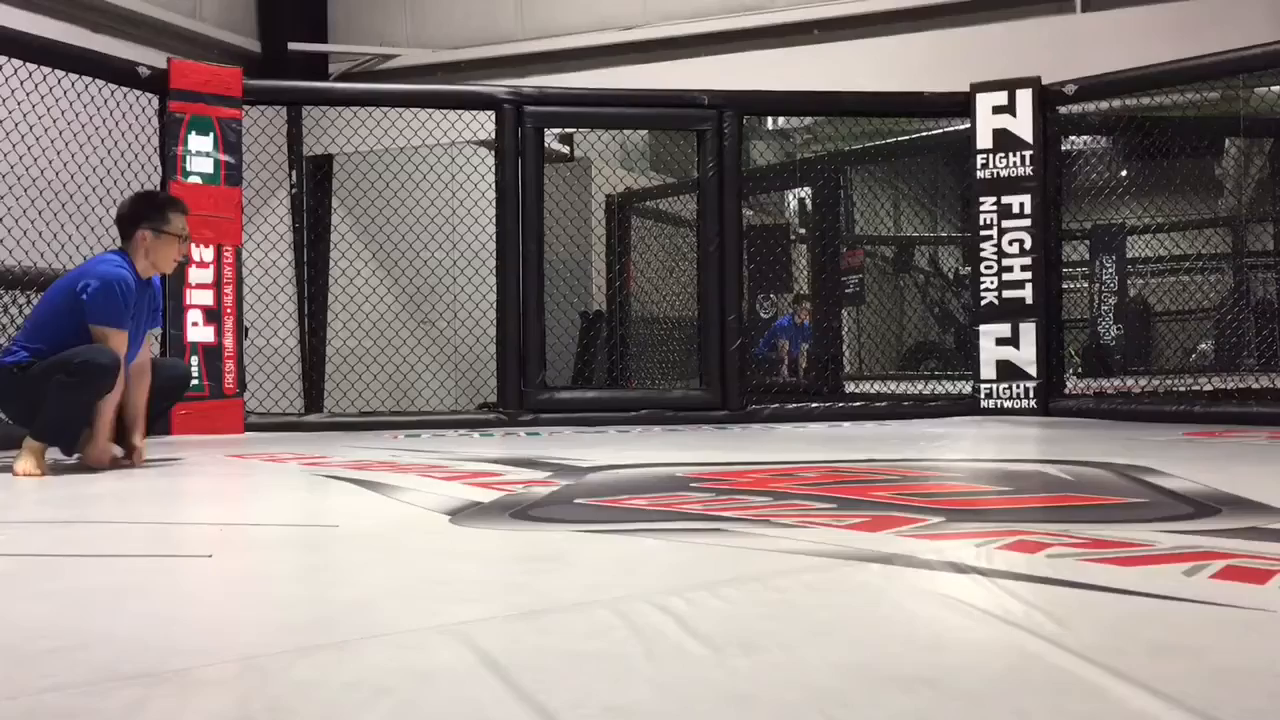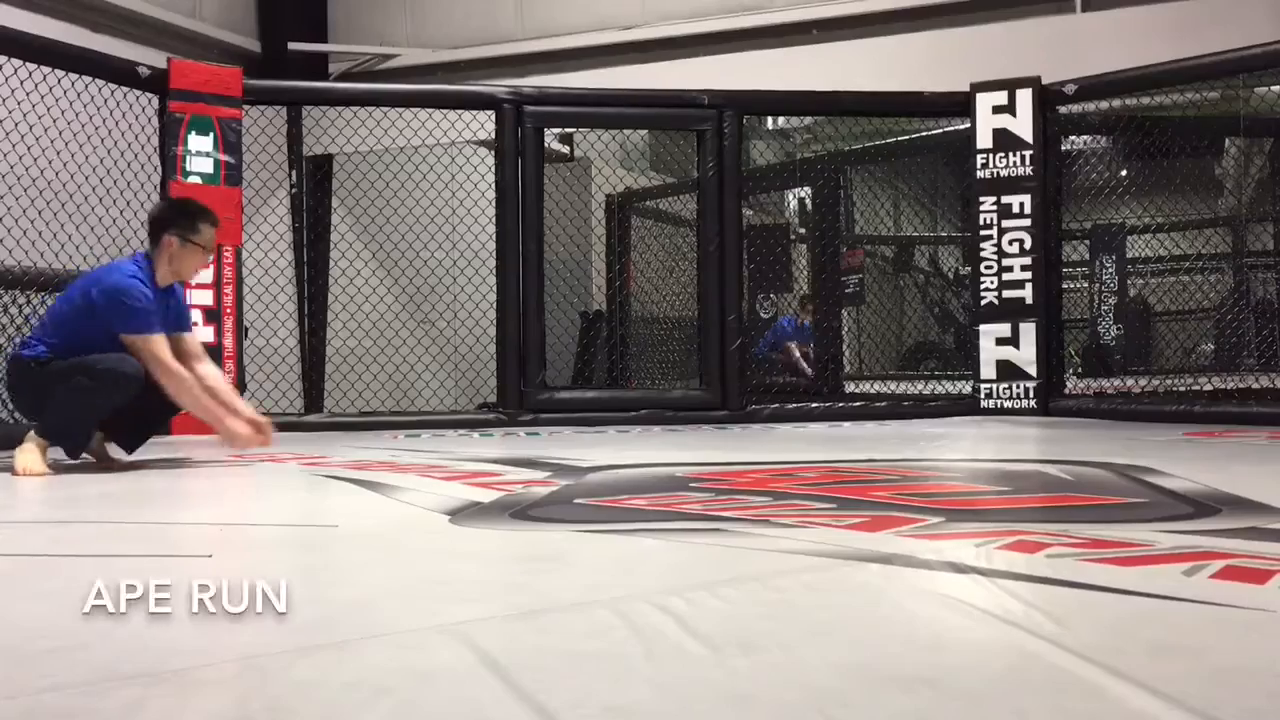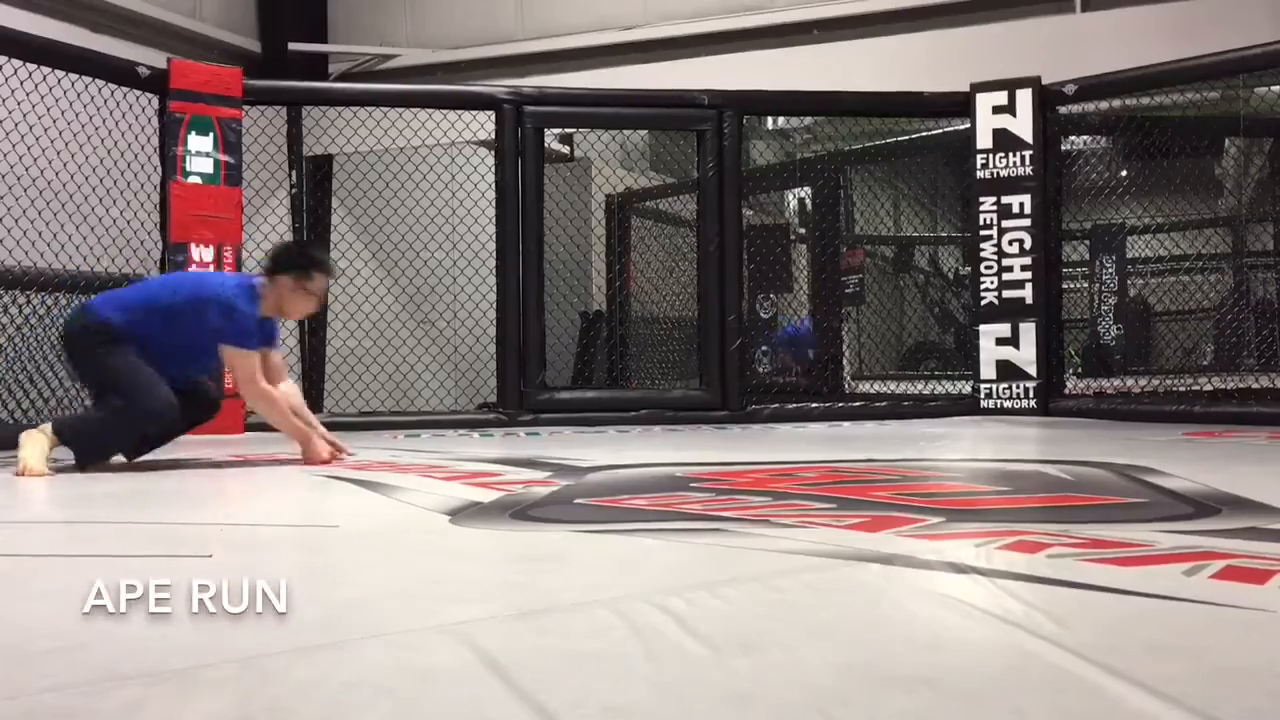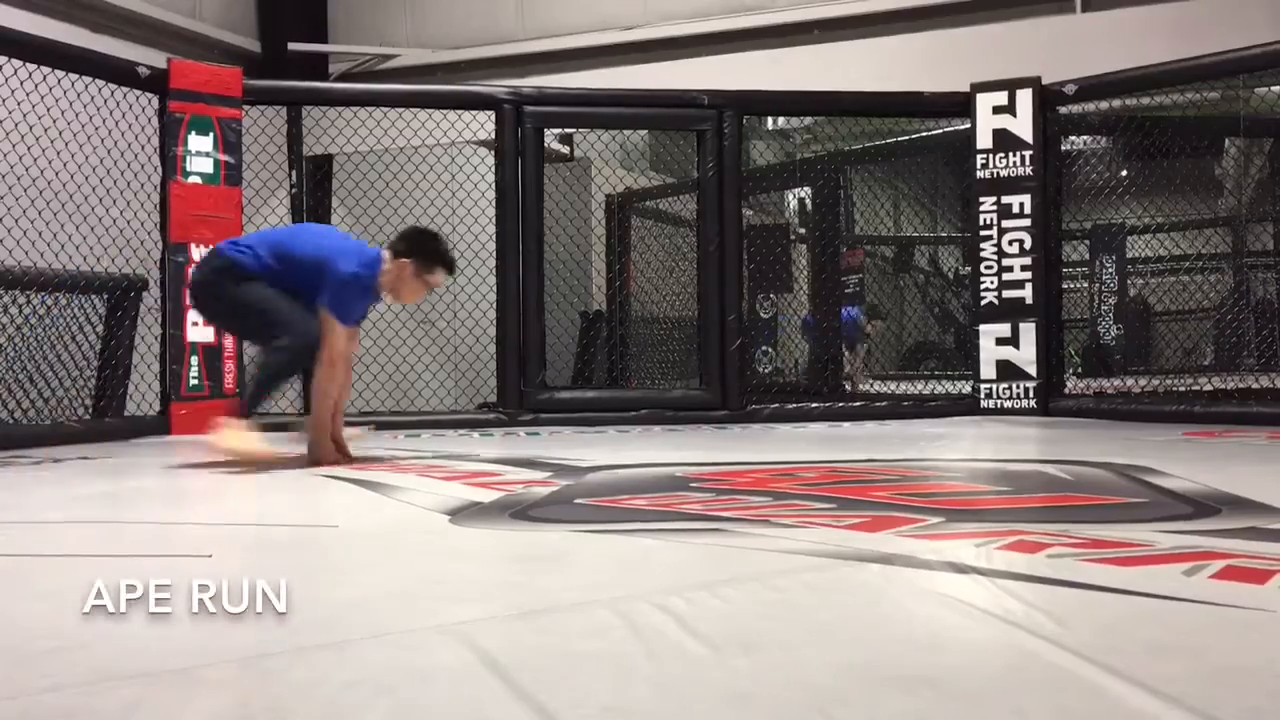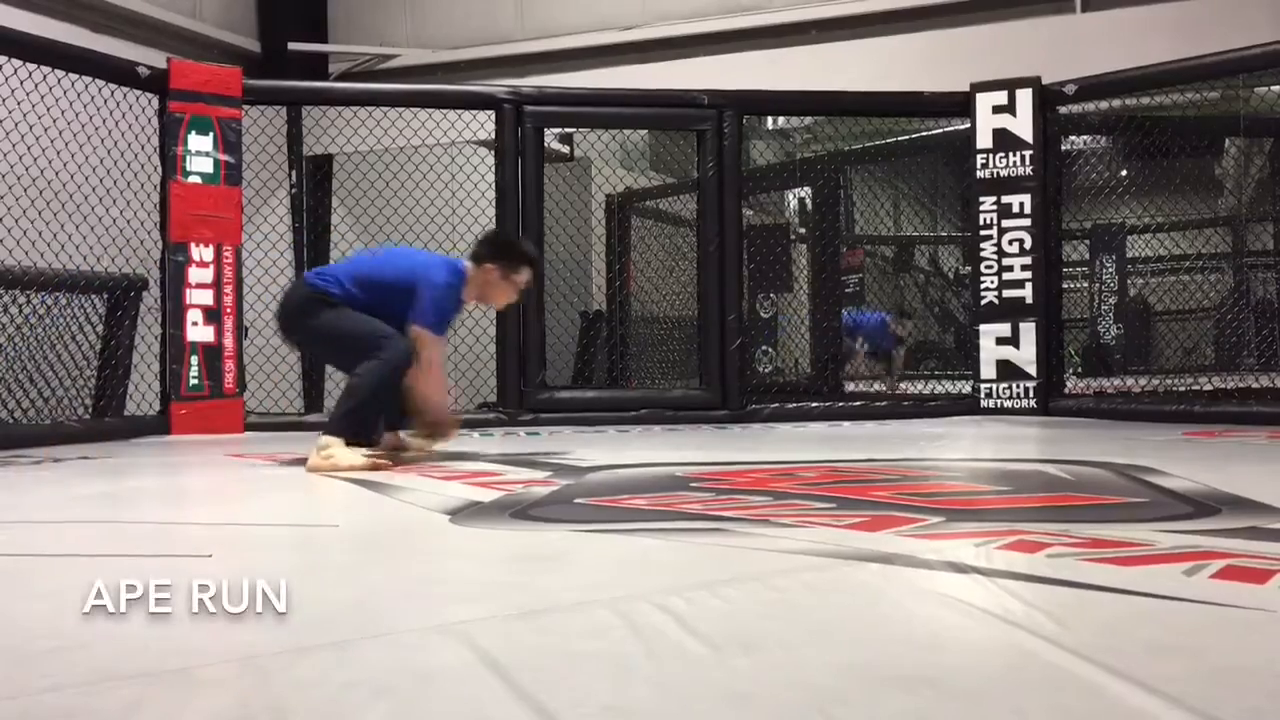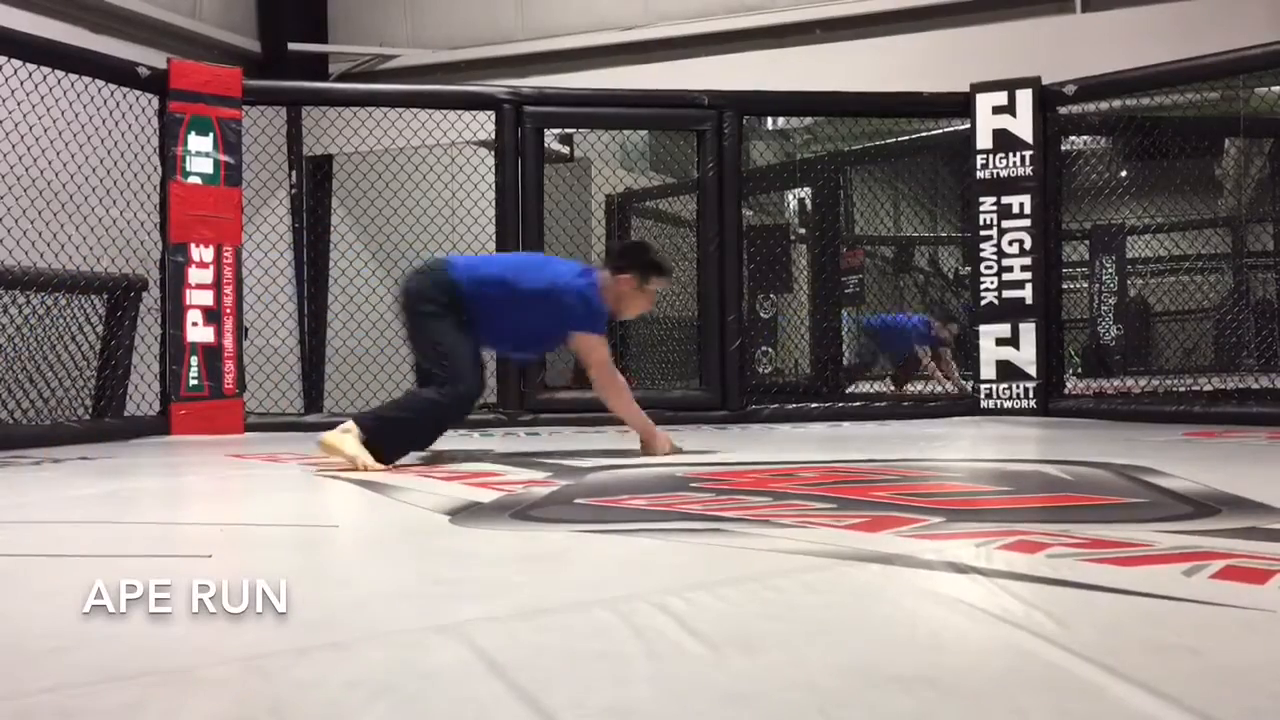
dt=0.3s
person 1, frame 1
left shoulder: (150, 284)
right shoulder: (111, 278)
left elbow: (139, 363)
right elbow: (114, 364)
left wrist: (136, 437)
right wrist: (100, 442)
left knee: (174, 373)
right knee: (100, 362)
left ankle: (83, 437)
right ankle: (36, 444)
person 1, frame 2
left shoulder: (170, 293)
right shoulder: (126, 287)
left elbow: (199, 364)
right elbow: (164, 370)
left wrist: (243, 413)
right wrist: (225, 424)
right hip: (34, 377)
left knee: (196, 391)
right knee: (121, 371)
left ankle: (89, 438)
right ankle: (39, 441)
person 1, frame 3
left shoulder: (261, 313)
right shoulder: (233, 304)
left elbow: (280, 383)
right elbow: (254, 390)
left wrist: (317, 431)
right wrist: (307, 440)
right hip: (99, 334)
left knee: (202, 402)
right knee: (156, 406)
left ankle: (103, 443)
right ankle: (46, 437)
person 1, frame 4
left shoulder: (369, 275)
right shoulder: (353, 274)
left elbow: (342, 358)
right elbow: (332, 359)
left wrist: (333, 428)
right wrist: (320, 436)
right hip: (223, 276)
right knee: (303, 337)
right ankle: (238, 424)
person 1, frame 5
left shoulder: (450, 276)
right shoulder: (440, 284)
left elbow: (423, 370)
right elbow: (424, 372)
right wrist: (442, 419)
left hip: (327, 306)
right hip: (307, 306)
right knee: (391, 354)
left ankle: (384, 436)
right ankle: (330, 446)
person 1, frame 6
left shoulder: (579, 284)
right shoulder: (586, 293)
left elbow: (599, 373)
right elbow: (605, 376)
right wrist: (648, 432)
left hip: (442, 290)
right hip: (436, 295)
left knee: (453, 384)
right knee: (458, 388)
right ankle: (350, 435)
